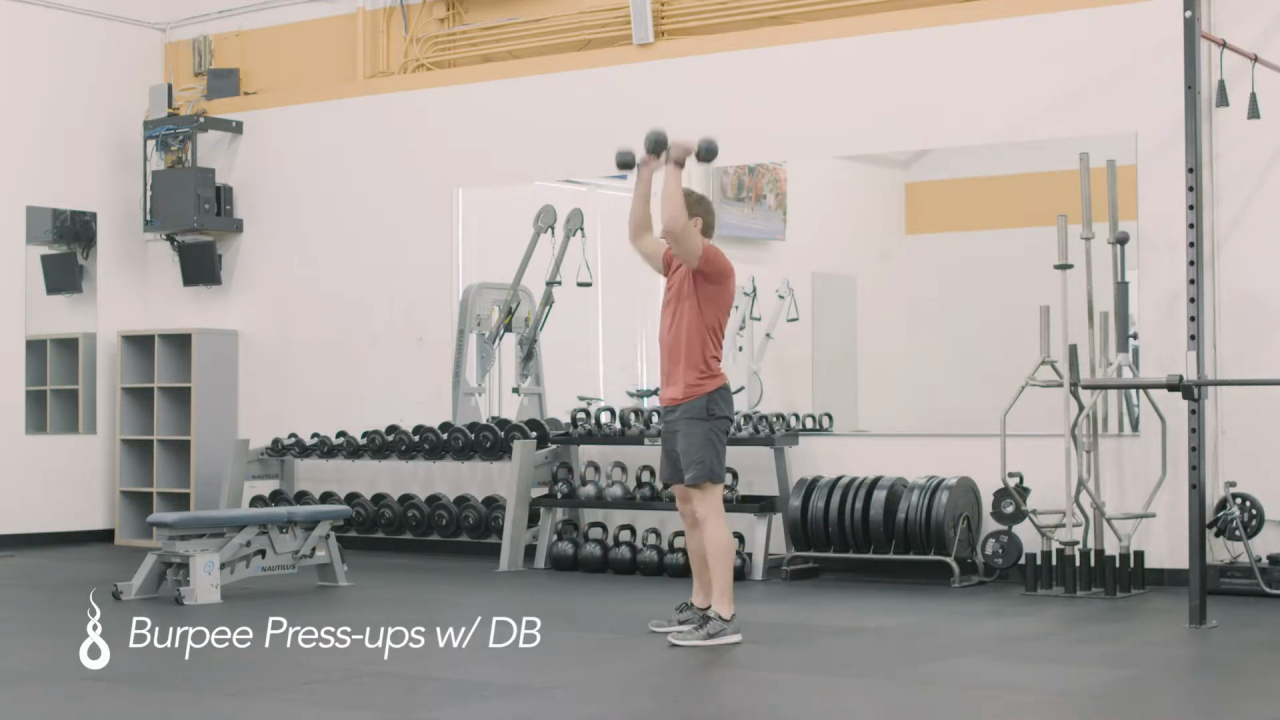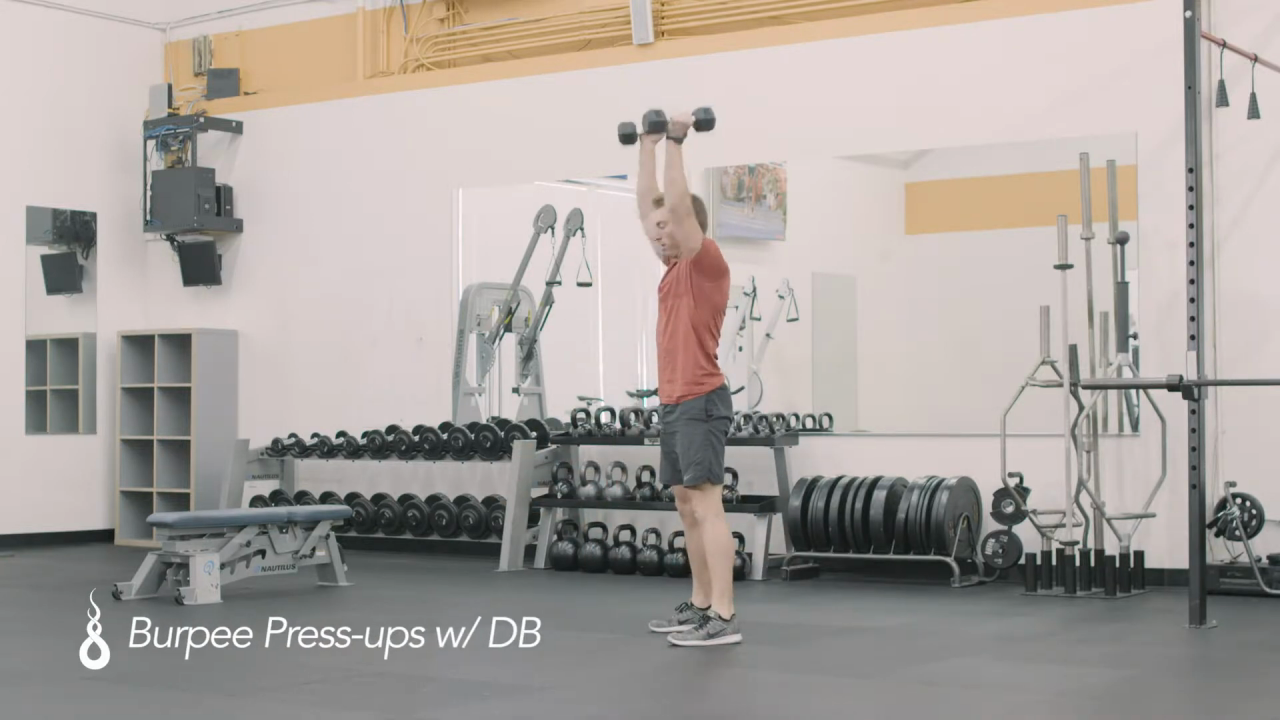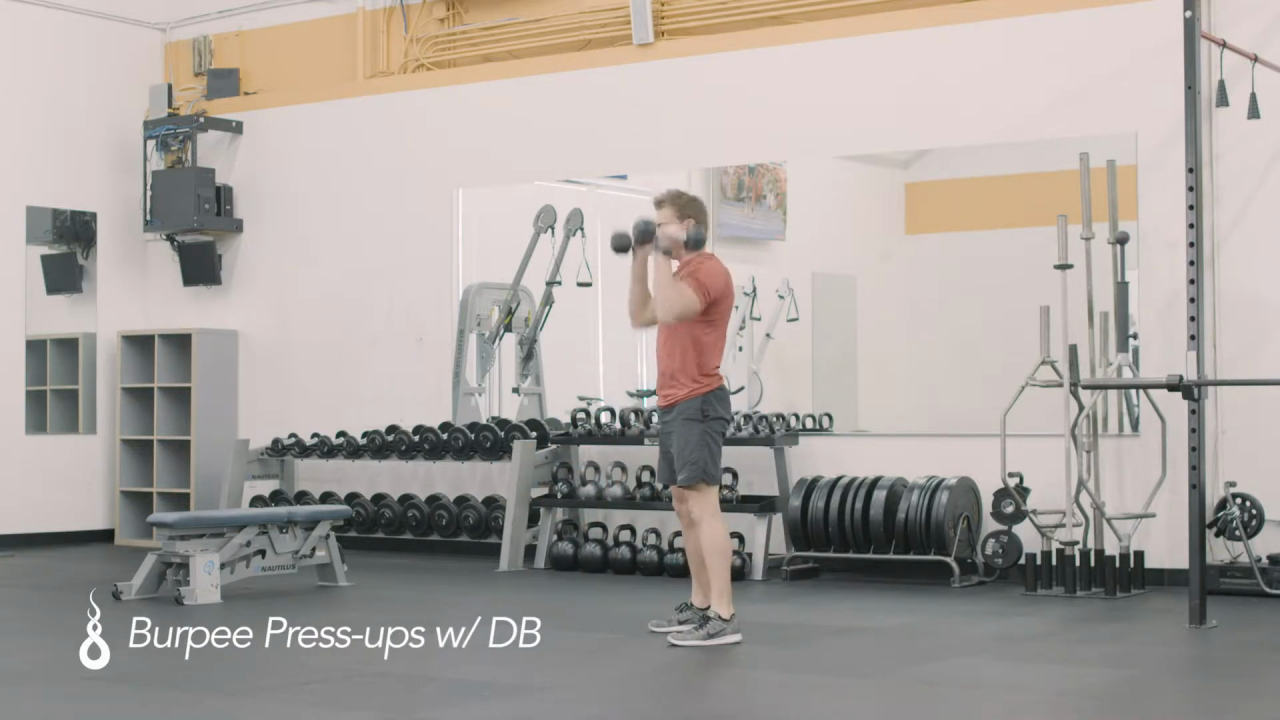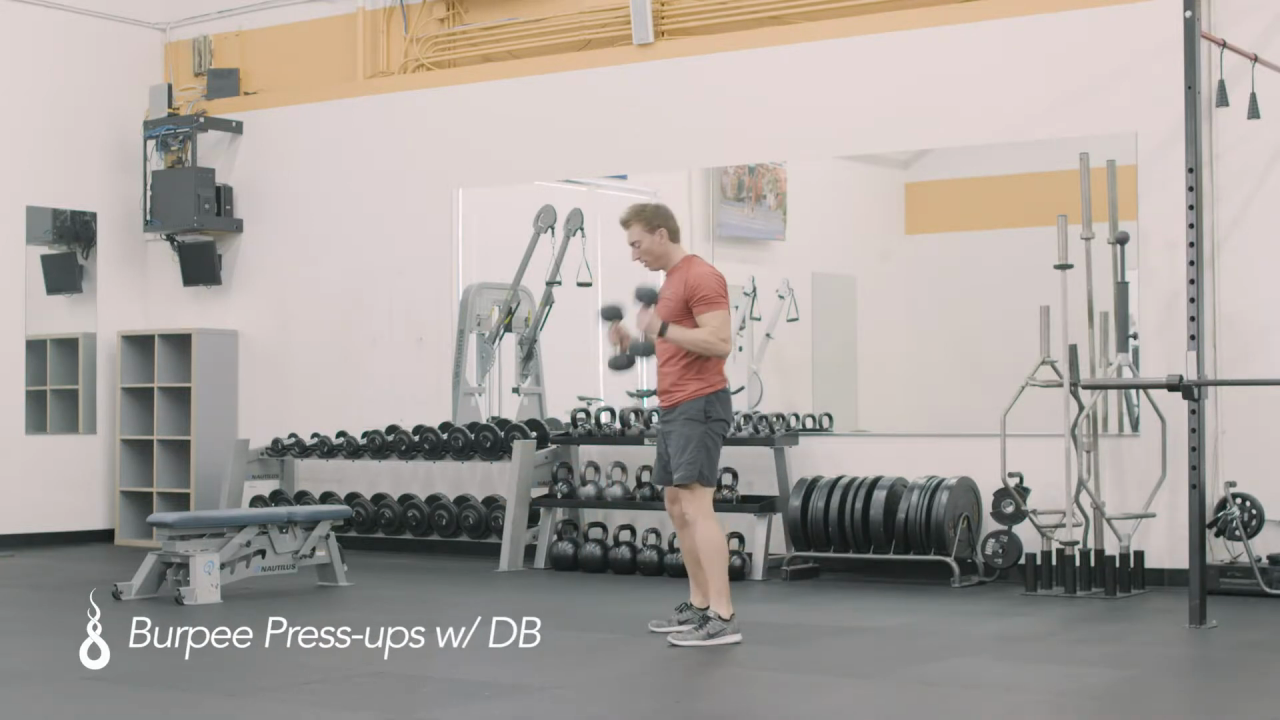
dt=0.3s
person 1, frame 1
left shoulder: (712, 266)
right shoulder: (682, 268)
left elbow: (673, 224)
right elbow: (638, 235)
left wrist: (674, 168)
right wrist: (645, 173)
left hip: (703, 405)
right hip: (677, 404)
left knee: (706, 507)
right knee: (689, 508)
left ankle: (724, 618)
right ankle: (701, 604)
person 1, frame 2
left shoulder: (706, 263)
right shoulder: (678, 266)
left elbow: (680, 203)
right elbow: (648, 205)
left wrist: (676, 142)
right wrist: (648, 145)
left hip: (700, 404)
right hip: (675, 405)
left knee: (705, 508)
right knee: (688, 509)
left ankle: (723, 616)
right ankle: (700, 604)
person 1, frame 3
left shoulder: (708, 271)
right shoulder: (681, 274)
left elbow: (664, 314)
right elbow: (640, 316)
left wrist: (666, 257)
right wrist: (641, 257)
left hip: (698, 405)
right hip: (674, 406)
left knee: (702, 509)
right knee: (685, 508)
left ankle: (724, 618)
right ankle: (700, 606)
person 1, frame 4
left shoulder: (700, 276)
right shoulder: (671, 282)
left elbow: (719, 343)
left wrist: (662, 327)
right wrist: (637, 337)
left hip: (700, 406)
right hip: (674, 408)
left knee: (696, 508)
right knee: (678, 508)
left ankle: (722, 618)
right ankle: (699, 605)
